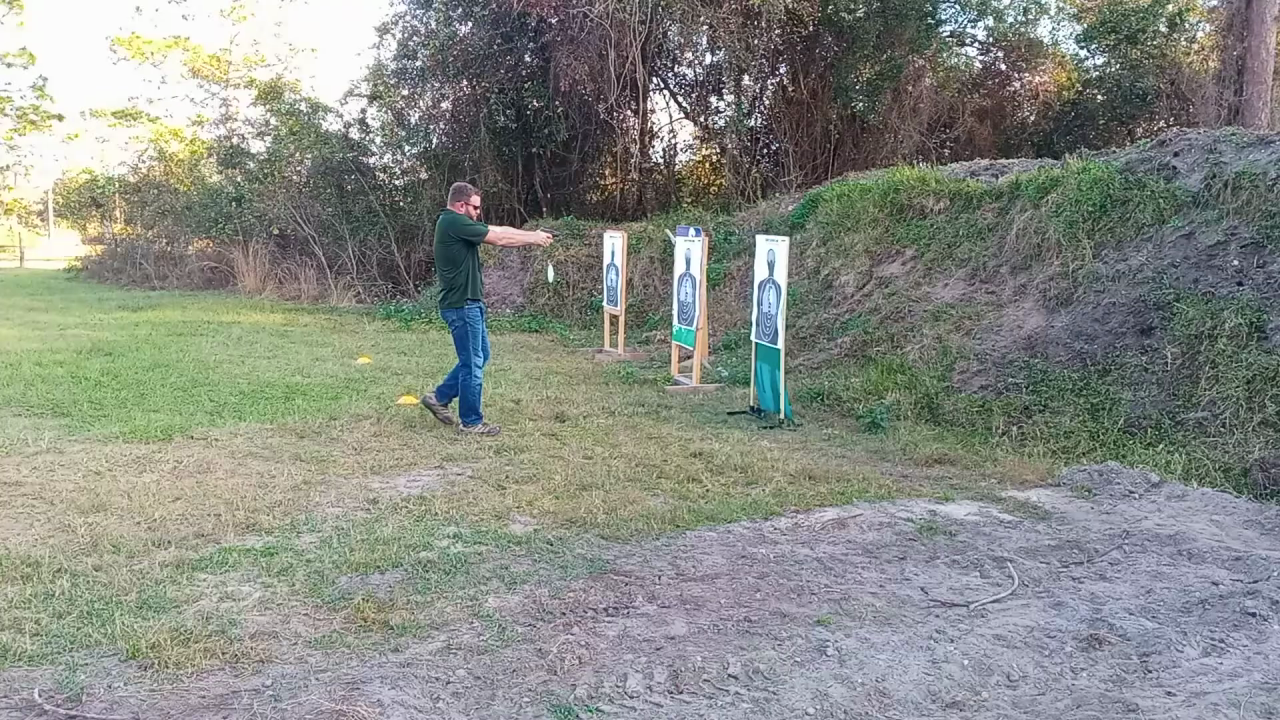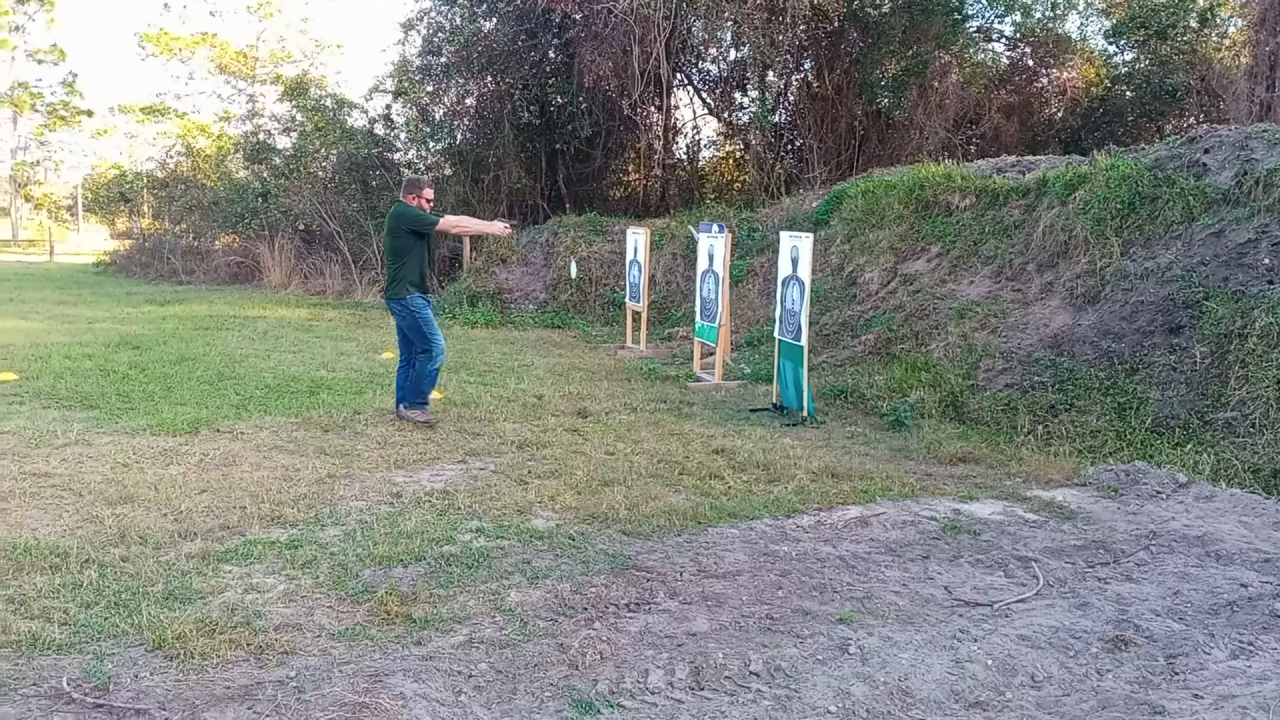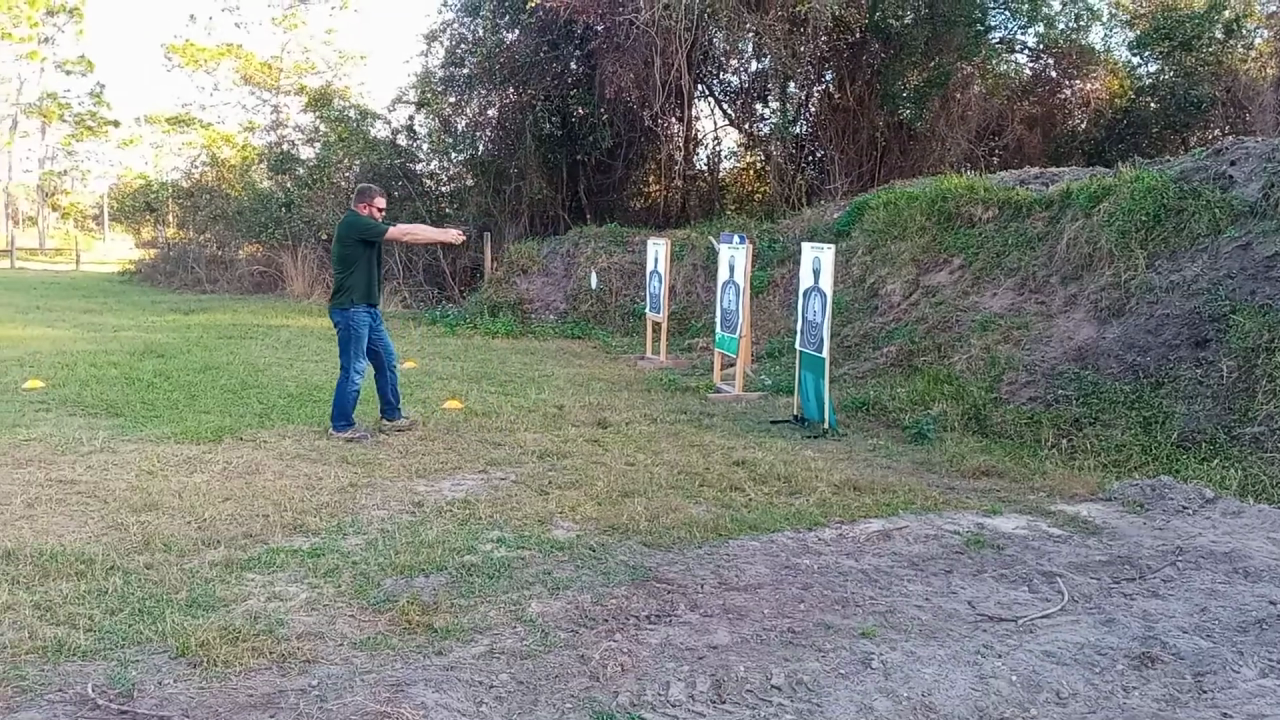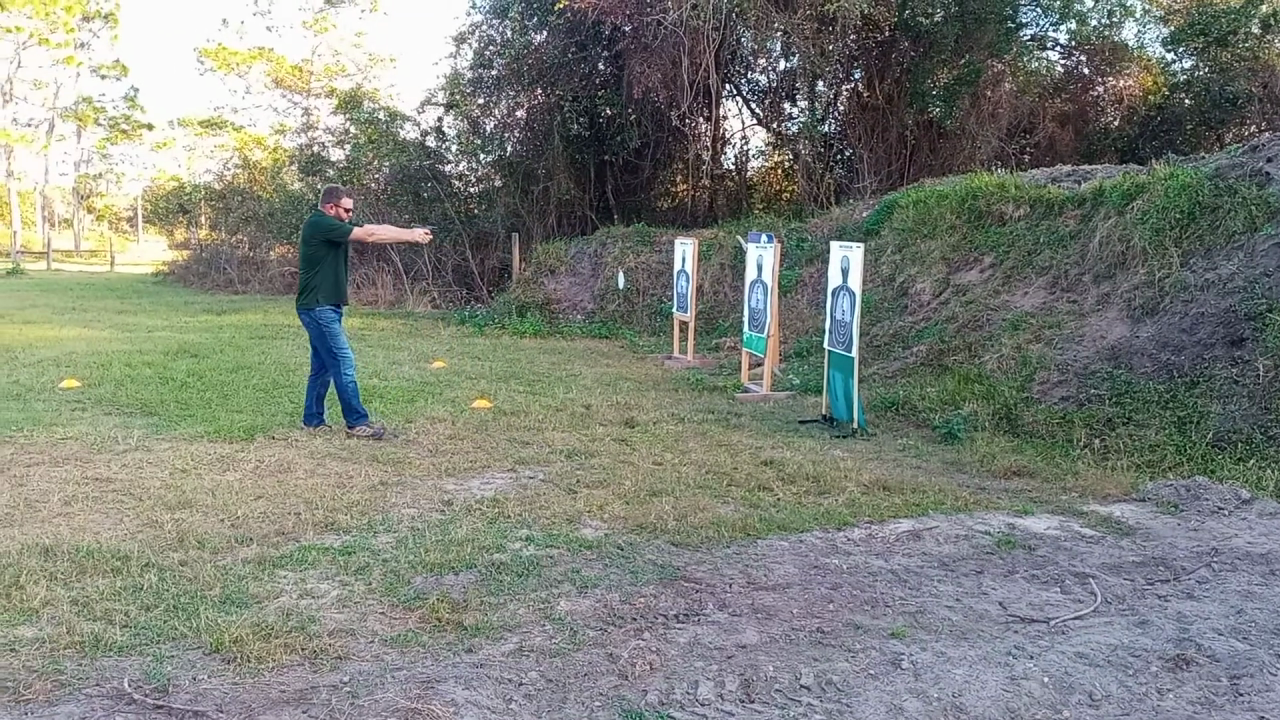
dt=0.5s
person 1, frame 1
left shoulder: (455, 223)
right shoulder: (454, 224)
left elbow: (500, 230)
right elbow: (500, 238)
left wrist: (533, 235)
right wrist: (534, 239)
left hip: (463, 304)
right hip: (462, 306)
left knee: (475, 359)
right knee: (473, 363)
left ankle: (440, 397)
right ankle: (471, 422)
person 1, frame 2
left shoulder: (413, 216)
right shoulder: (404, 215)
left elbow: (454, 219)
right elbow: (452, 227)
left wrist: (491, 225)
right wrist: (491, 229)
left hip: (408, 297)
right hip: (407, 297)
left knee: (411, 356)
right knee: (434, 349)
left ankle: (407, 407)
right ankle: (414, 405)
person 1, frame 3
left shoulder: (367, 225)
right shoulder: (354, 224)
left elbow: (407, 228)
right elbow: (404, 235)
left wrist: (444, 233)
right wrist: (444, 237)
left hip: (365, 308)
right hip: (351, 310)
left knee: (386, 359)
right knee: (354, 368)
left ankle: (392, 416)
right ankle: (341, 426)
person 1, frame 4
left shoulder: (333, 226)
right shoulder: (319, 224)
left elbow: (372, 229)
right elbow: (368, 235)
left wrist: (411, 233)
right wrist: (410, 236)
left hip: (325, 307)
right hip: (318, 308)
left knee: (323, 366)
right knee: (343, 363)
left ankle: (313, 420)
right ankle: (357, 422)
